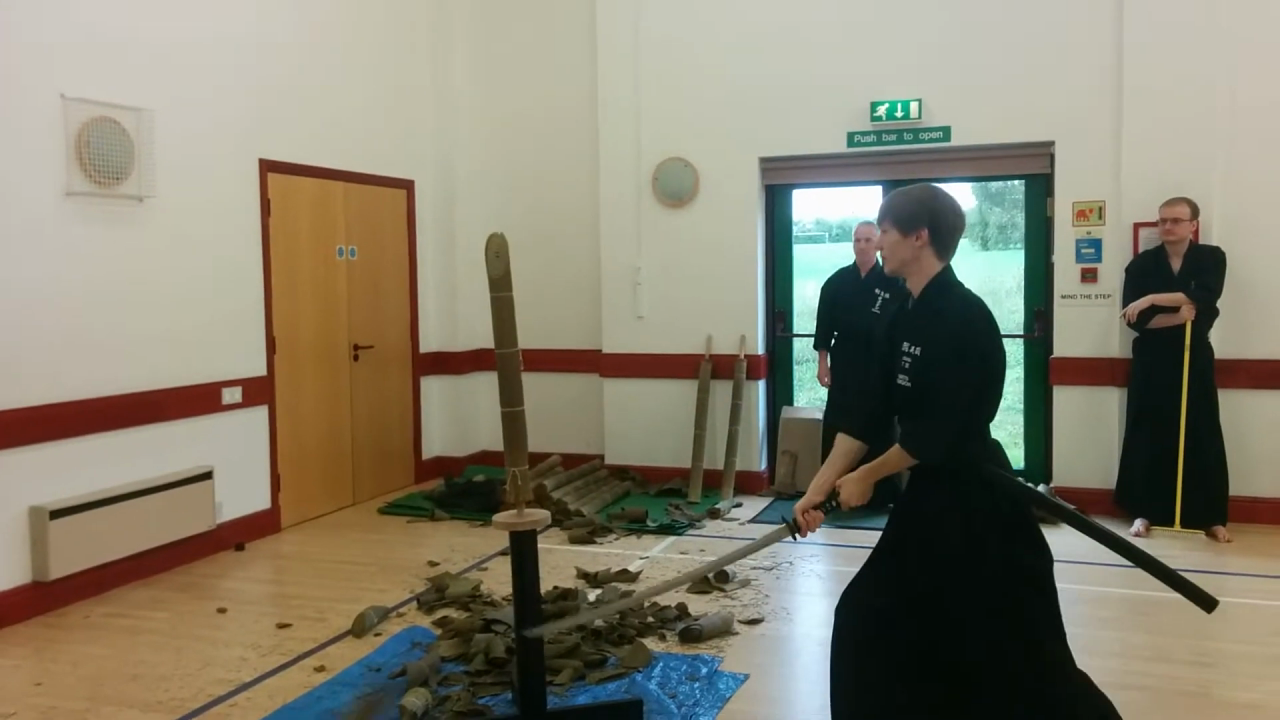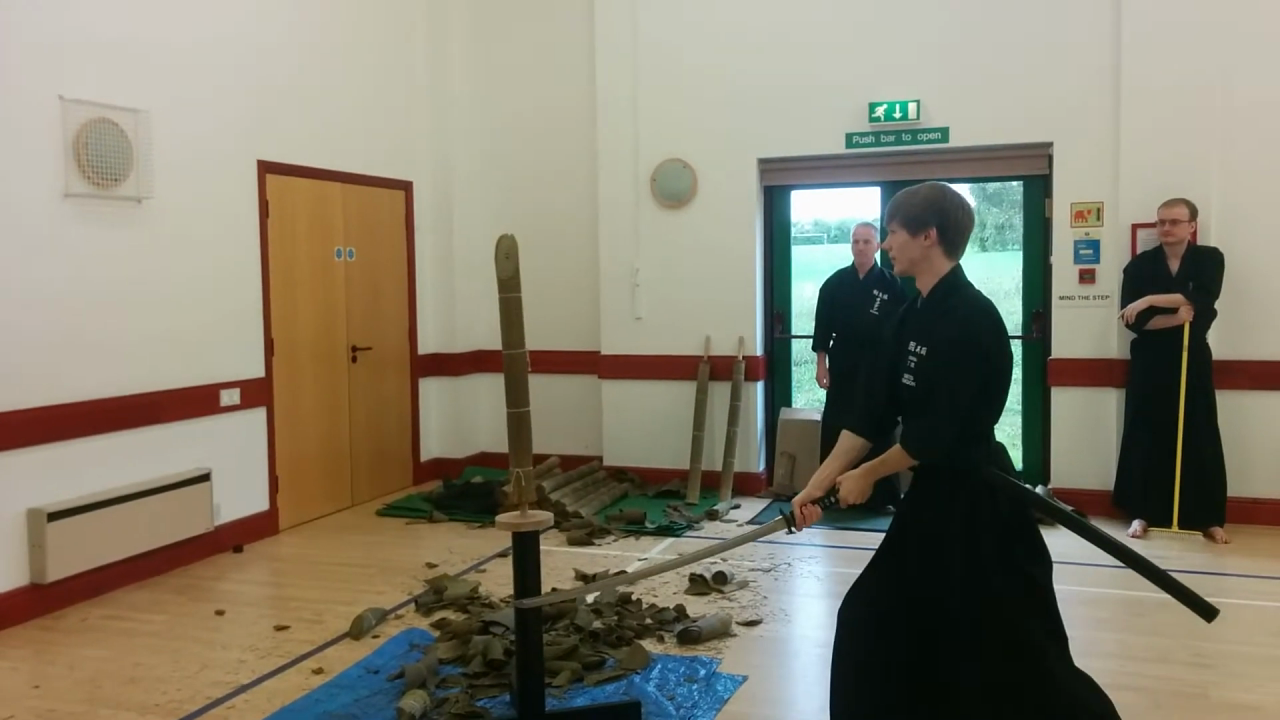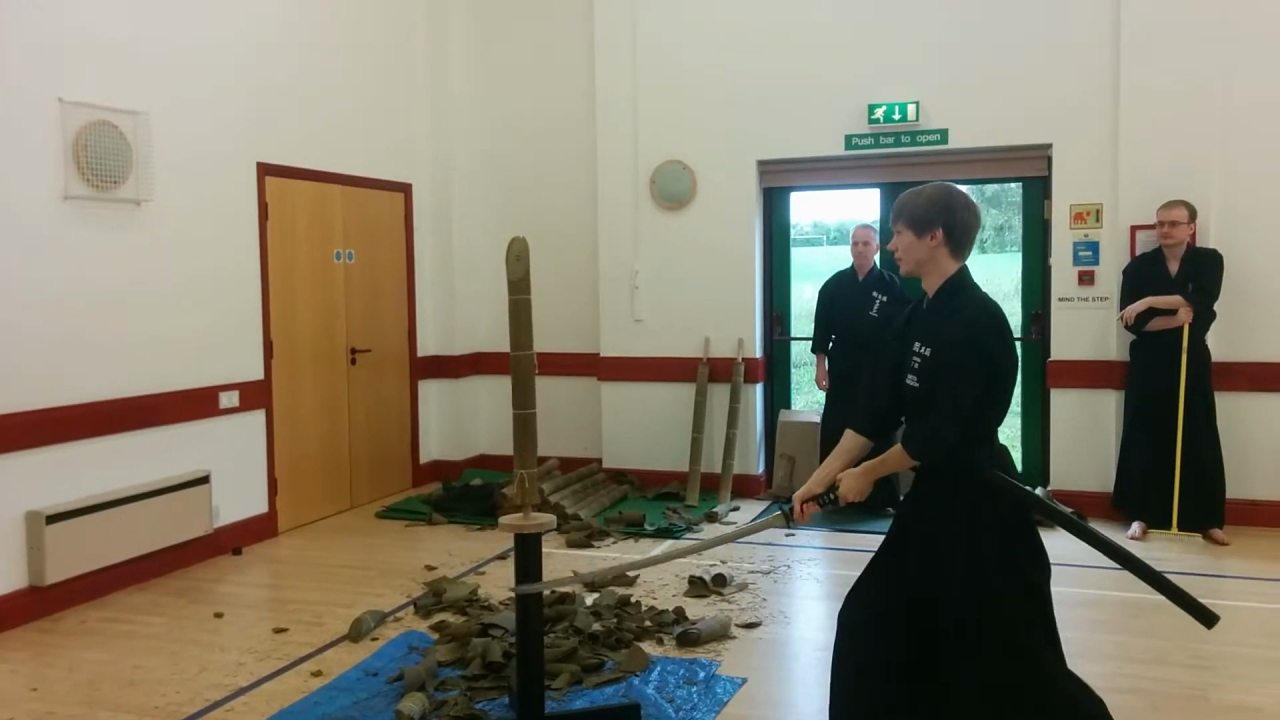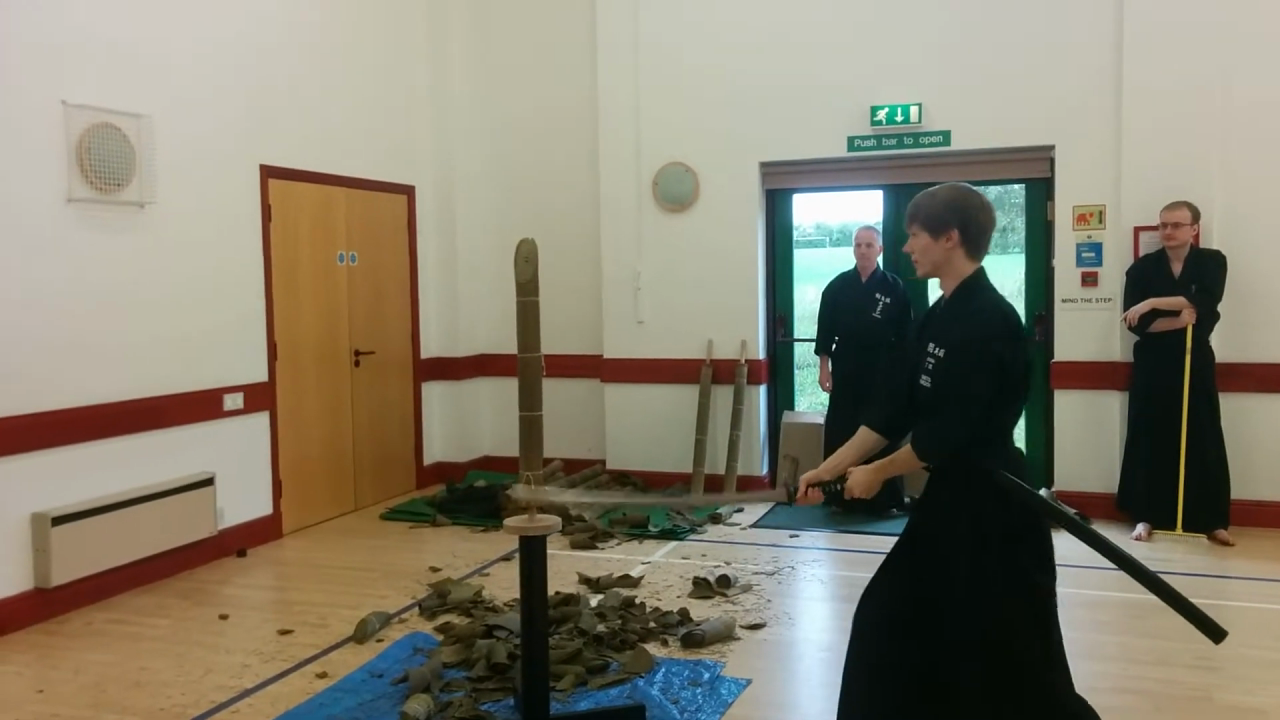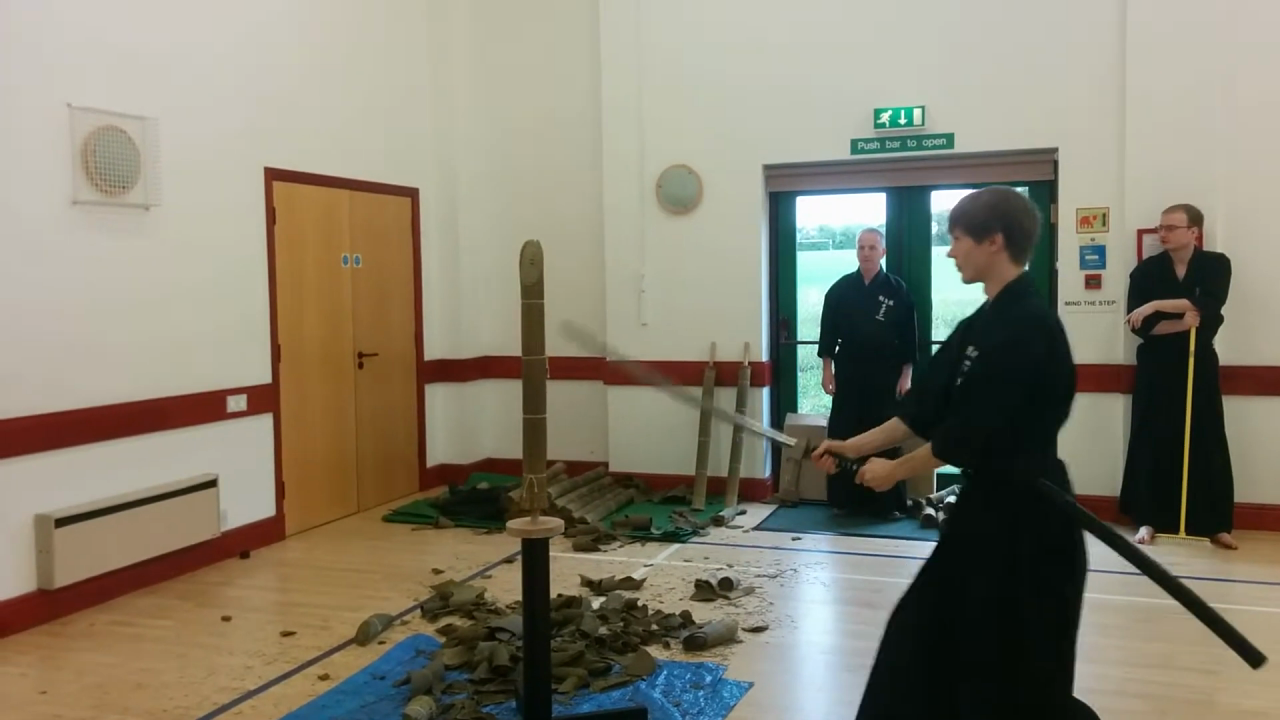
dt=0.2s
person 1, frame 1
left shoulder: (964, 319)
right shoulder: (907, 317)
left elbow: (936, 432)
right elbow: (870, 411)
left wrist: (866, 477)
right wrist: (820, 485)
left hip: (975, 501)
right hip: (931, 496)
left knee: (1018, 651)
right knee: (871, 620)
person 1, frame 2
left shoulder: (971, 319)
right shoulder: (915, 316)
left elbow: (938, 431)
right elbow: (873, 410)
left wrist: (867, 475)
right wrist: (820, 481)
left hip: (977, 502)
right hip: (935, 495)
left knee: (1016, 651)
right knee: (874, 622)
person 1, frame 3
left shoulder: (976, 321)
right shoulder: (920, 316)
left elbow: (941, 432)
right elbow: (877, 408)
left wrist: (869, 473)
right wrist: (822, 477)
left hip: (978, 502)
right hip: (937, 495)
left knee: (1010, 652)
right knee: (876, 622)
person 1, frame 4
left shoulder: (990, 323)
right shoulder: (941, 316)
left elbow: (948, 432)
right elbow: (896, 409)
left wrist: (877, 473)
right wrist: (832, 467)
left hip: (990, 504)
right hip: (952, 496)
left knee: (1008, 657)
right knee: (892, 622)
person 1, frame 5
left shoulder: (1027, 328)
right shoulder: (987, 322)
left elbow: (970, 432)
right elbow: (930, 406)
left wrist: (895, 470)
right wrist: (854, 445)
left hip: (1026, 511)
right hip: (992, 501)
left knee: (1017, 667)
right knee: (928, 631)
person 2, frame 1
left shoulder: (1211, 258)
right shoulder: (1141, 264)
left elbow: (1203, 298)
right elbow: (1135, 318)
left wrist: (1152, 299)
right wrist: (1178, 316)
left hip: (1194, 357)
right hip: (1152, 359)
left knee: (1202, 436)
right knee: (1147, 435)
left ankle: (1211, 517)
right ankle: (1143, 512)
person 2, frame 2
left shoulder: (1210, 260)
right shoulder: (1139, 265)
left elbow: (1201, 300)
right elbow: (1133, 320)
left wrist: (1150, 300)
right wrist: (1176, 316)
left hip: (1192, 359)
right hip: (1150, 360)
left knee: (1200, 437)
right knee: (1145, 436)
left ankle: (1209, 518)
right ankle: (1141, 513)
person 2, frame 3
left shoulder: (1209, 261)
right shoulder: (1139, 267)
left elbow: (1200, 302)
right elbow: (1133, 321)
left wrist: (1150, 301)
right wrist: (1175, 318)
left hip: (1191, 360)
right hip: (1150, 362)
left knee: (1199, 439)
right knee: (1144, 438)
left ankle: (1208, 519)
right ankle: (1141, 515)
person 2, frame 4
left shoulder: (1212, 262)
right shoulder: (1142, 268)
left elbow: (1204, 303)
right elbow: (1137, 323)
left wrist: (1153, 303)
right wrist: (1178, 319)
left hip: (1195, 361)
right hip: (1153, 363)
left knee: (1204, 440)
right knee: (1148, 439)
left ankle: (1213, 520)
right ankle: (1146, 516)
person 2, frame 5
left shoulder: (1216, 265)
right shoulder: (1146, 270)
left elbow: (1208, 306)
right elbow: (1139, 324)
left wrist: (1156, 305)
right wrist: (1181, 322)
left hip: (1199, 364)
right hip: (1157, 366)
left knee: (1207, 443)
right knee: (1152, 442)
left ankle: (1216, 523)
right ankle: (1149, 519)
person 3, frame 1
left shoulder: (891, 283)
right shoulder: (837, 282)
right elbow: (824, 324)
right wrist: (823, 362)
right hip: (844, 367)
left knee: (880, 431)
right knee: (838, 429)
left ankle: (881, 493)
person 3, frame 2
left shoulder: (891, 284)
right shoulder: (835, 283)
right elbow: (822, 326)
right wrist: (821, 364)
right hip: (842, 368)
left knee: (879, 432)
right knee: (836, 431)
left ankle: (881, 495)
person 3, frame 3
left shoulder: (890, 286)
right shoulder: (834, 285)
right elbow: (822, 327)
right wrist: (821, 365)
right hip: (842, 369)
left knee: (879, 434)
right knee: (836, 432)
left ankle: (881, 498)
person 3, frame 4
left shoulder: (893, 287)
right shoulder: (837, 286)
left elbow: (905, 333)
right elbow: (825, 329)
right wrist: (824, 367)
left hip: (881, 372)
right hip: (845, 371)
right knee: (840, 433)
left ankle: (885, 499)
right ankle: (843, 497)
person 3, frame 5
left shoulder: (897, 290)
right shoulder: (840, 289)
left elbow: (908, 337)
right elbow: (828, 332)
left wrist: (906, 376)
right wrist: (827, 369)
left hip: (885, 375)
right hip: (848, 373)
right knee: (844, 435)
left ankle: (888, 502)
right ankle: (846, 499)
